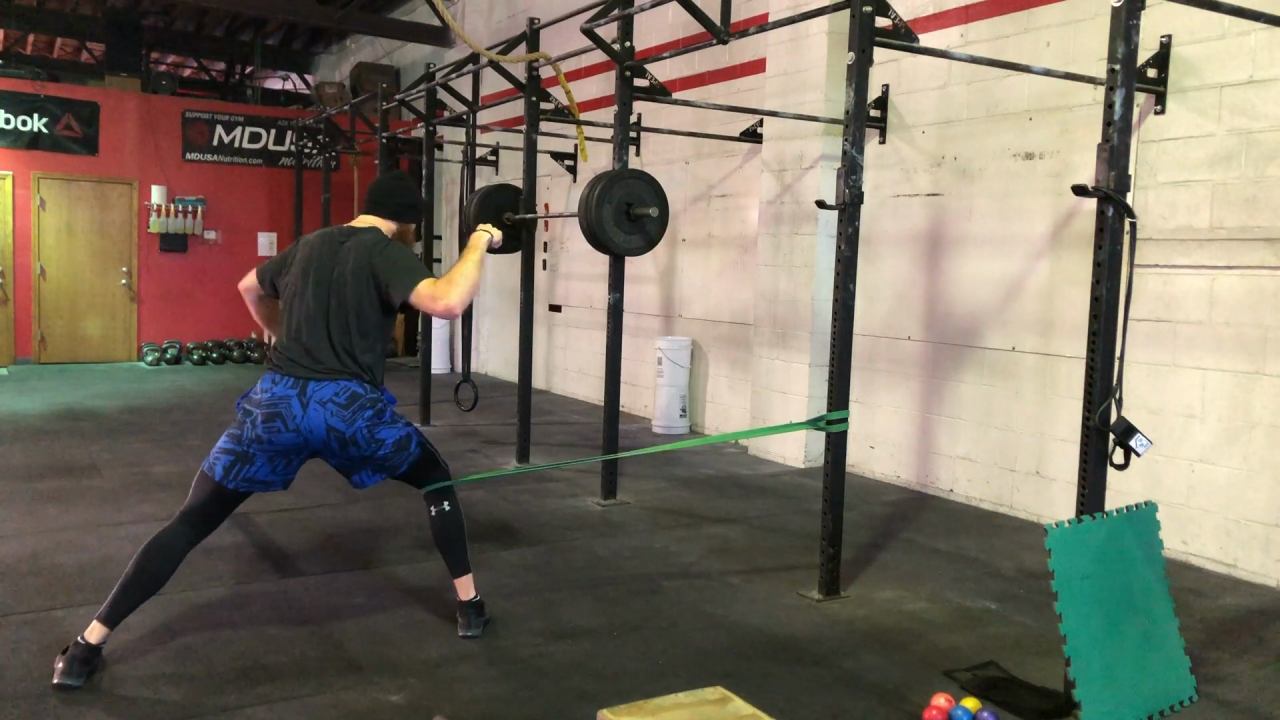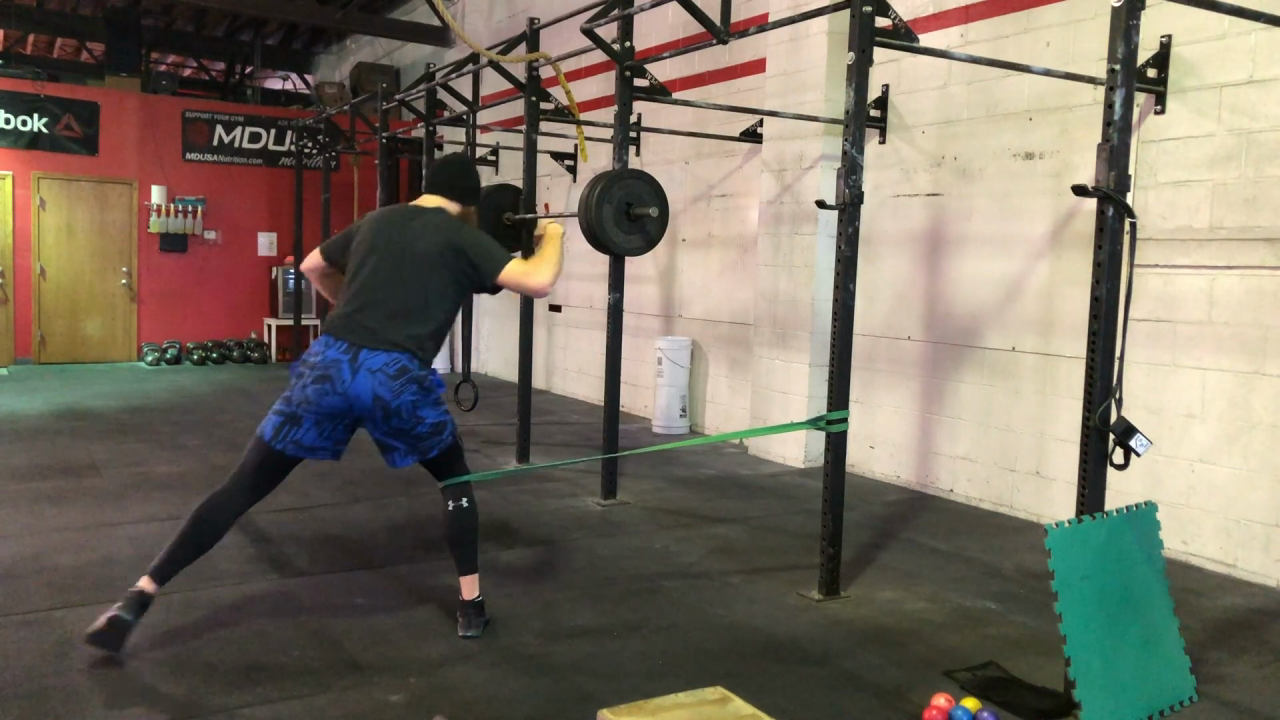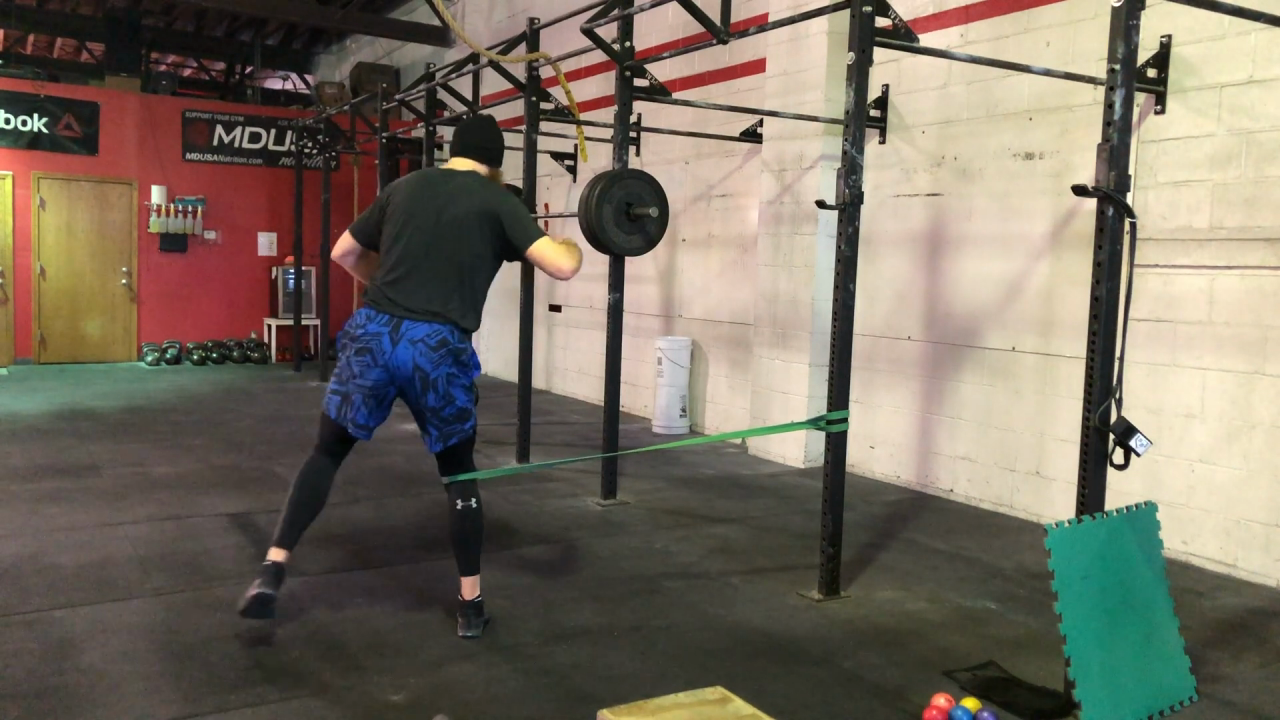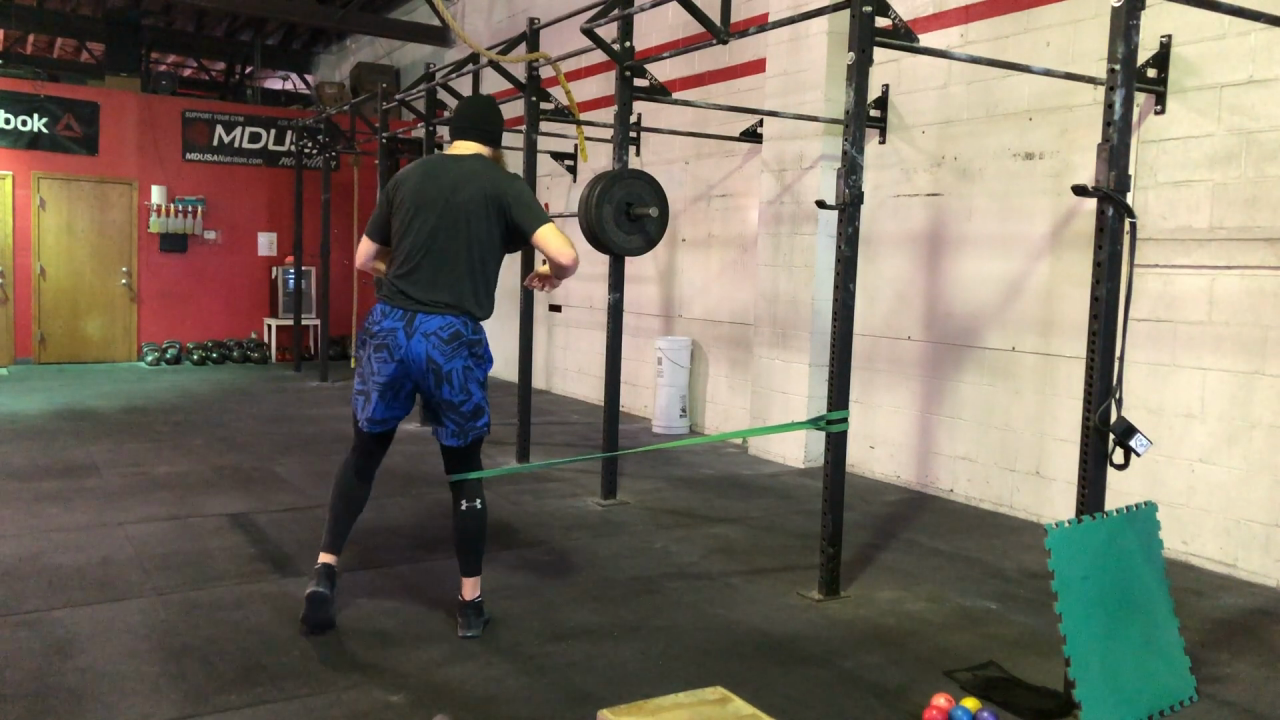
dt=0.3s
person 1, frame 1
left shoulder: (310, 246)
right shoulder: (387, 254)
left elbow: (251, 287)
right elbow: (448, 302)
right wrist: (476, 244)
left hip: (276, 400)
right hip: (348, 406)
left knee: (190, 523)
right knee: (437, 480)
left ankle: (86, 646)
right ankle: (469, 607)
person 1, frame 2
left shoulder: (376, 222)
right shoulder: (461, 237)
left elbow: (312, 266)
right elbow: (538, 282)
right wrist: (552, 238)
left hip: (328, 364)
right hip: (397, 377)
left knee: (245, 486)
right knee: (454, 476)
left ankle: (137, 600)
right ankle: (469, 606)
person 1, frame 3
left shoulder: (403, 187)
right shoulder: (497, 201)
left elbow: (343, 253)
right elbow: (562, 267)
right wrist: (573, 243)
left hip: (371, 331)
right hip: (437, 347)
left knee: (327, 452)
right knee: (458, 472)
left ankle: (272, 571)
right ankle: (470, 605)
person 1, frame 4
left shoulder: (407, 177)
right shoulder: (503, 184)
left elbow: (364, 260)
right elbow: (564, 255)
right wrist: (551, 278)
left hip: (388, 327)
right hip: (452, 338)
left knee: (364, 454)
right knee: (464, 471)
left ankle: (323, 575)
right ankle: (470, 605)
